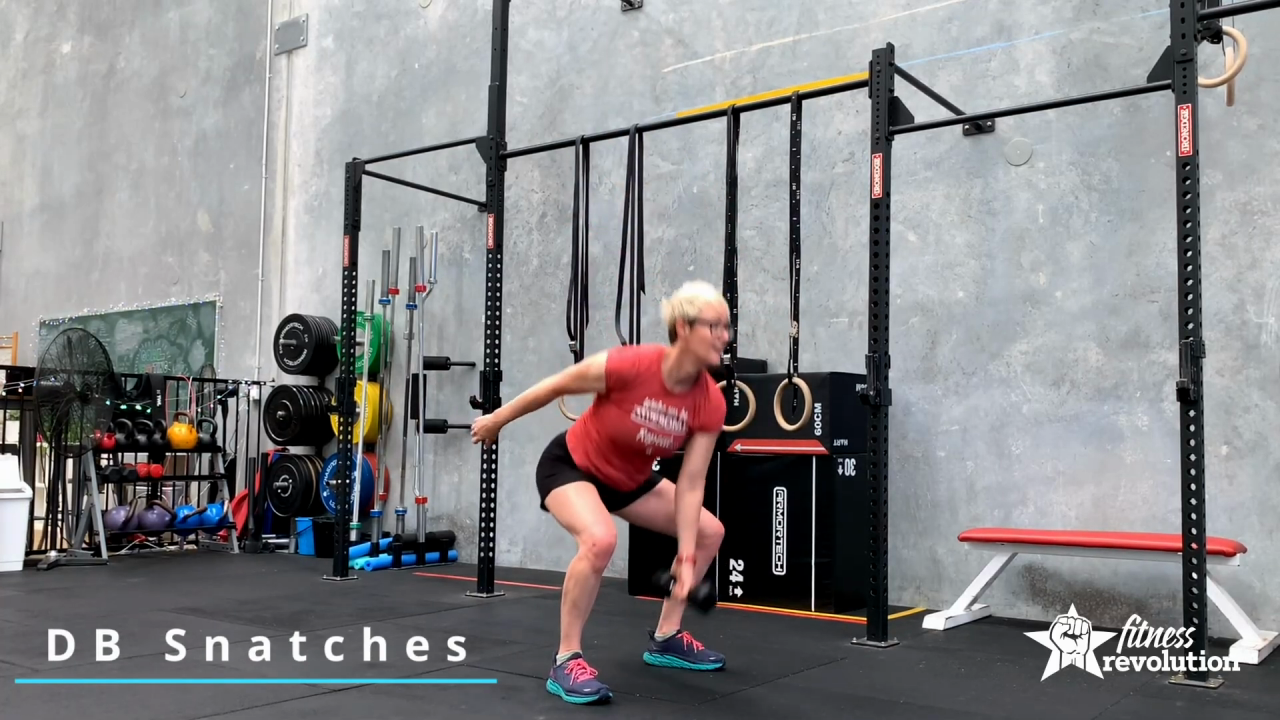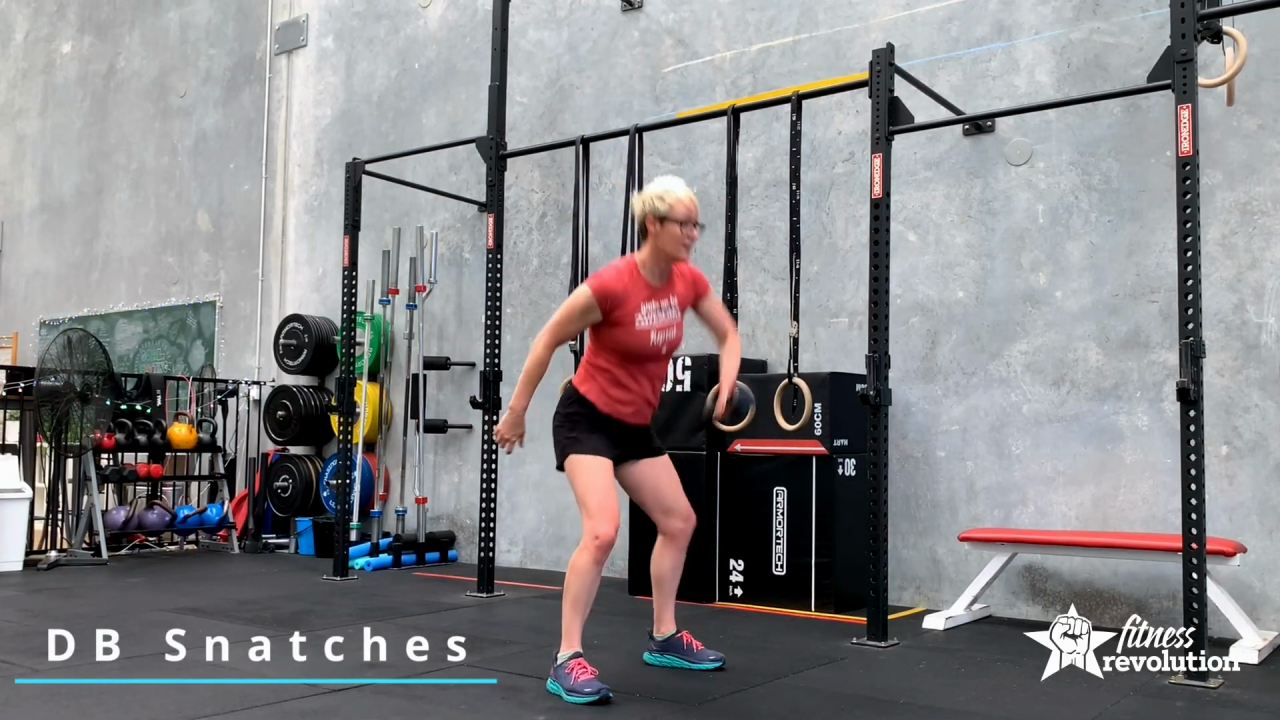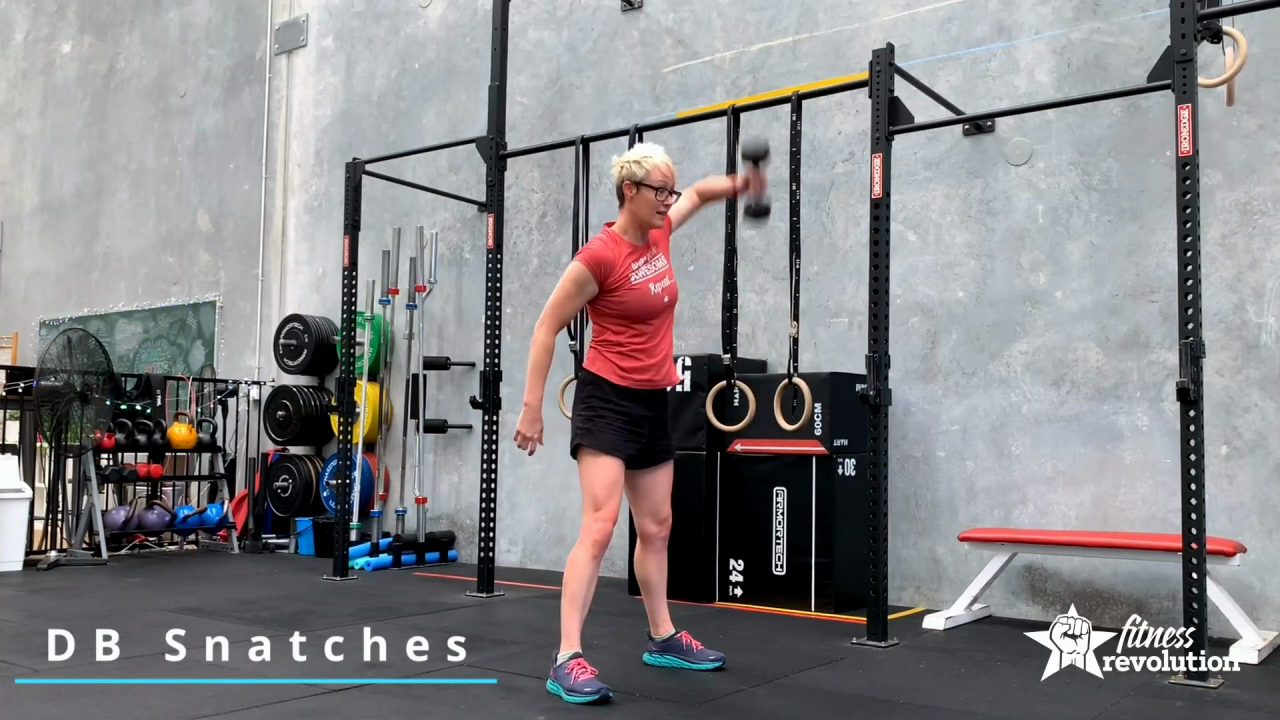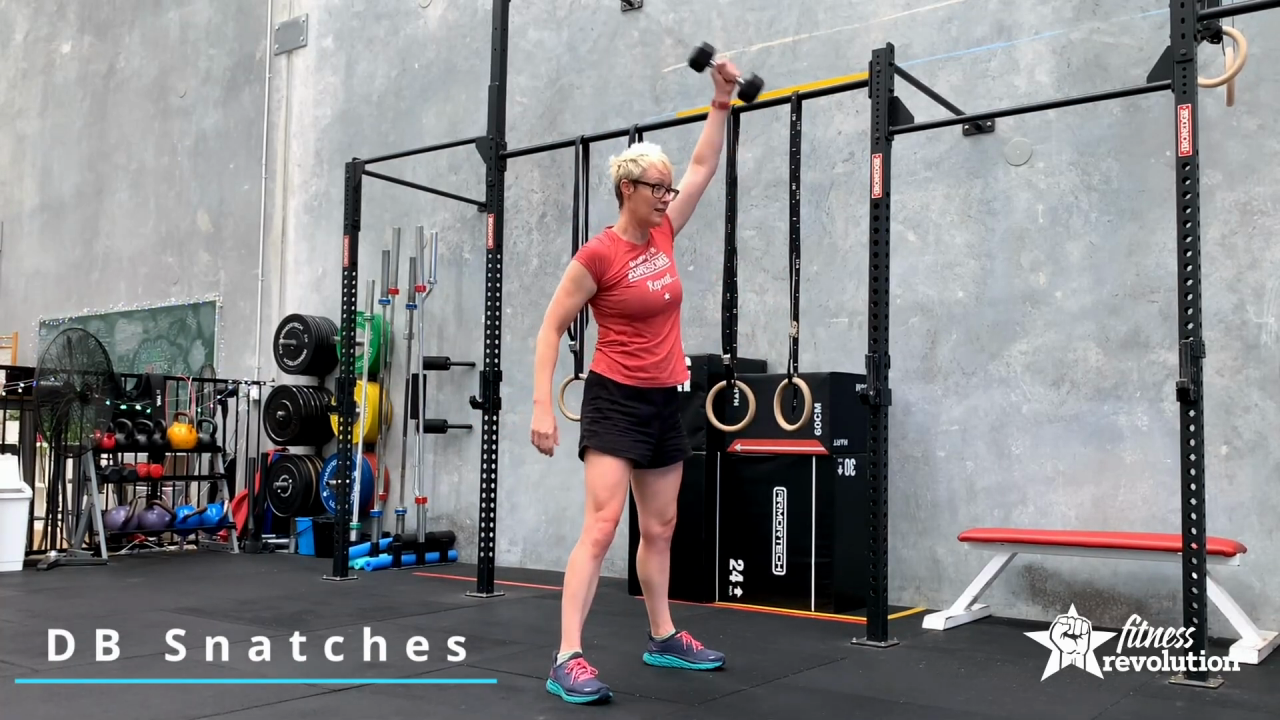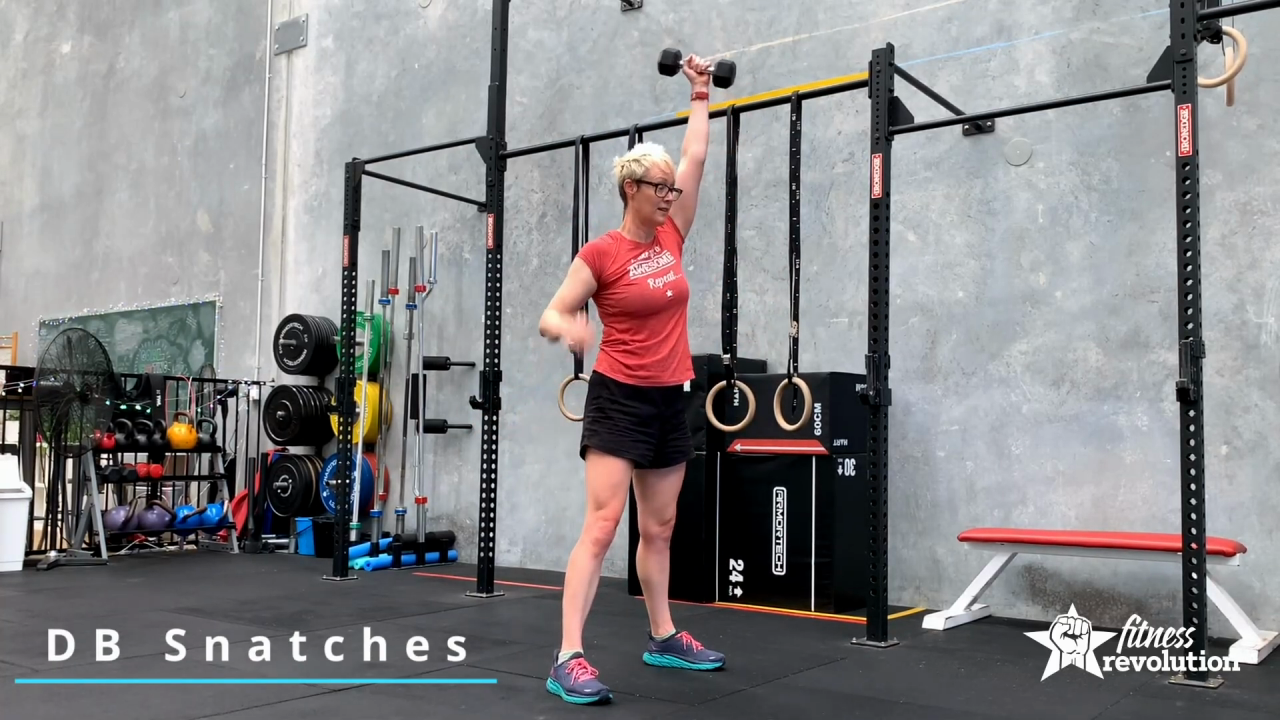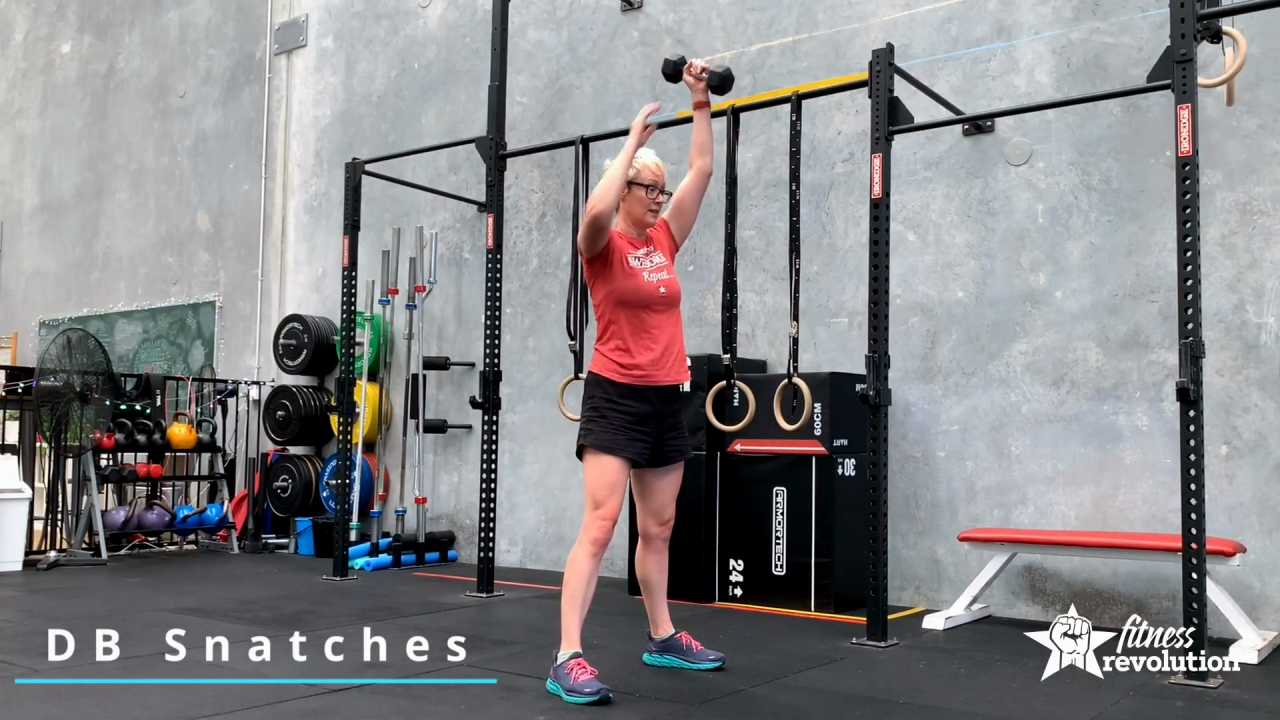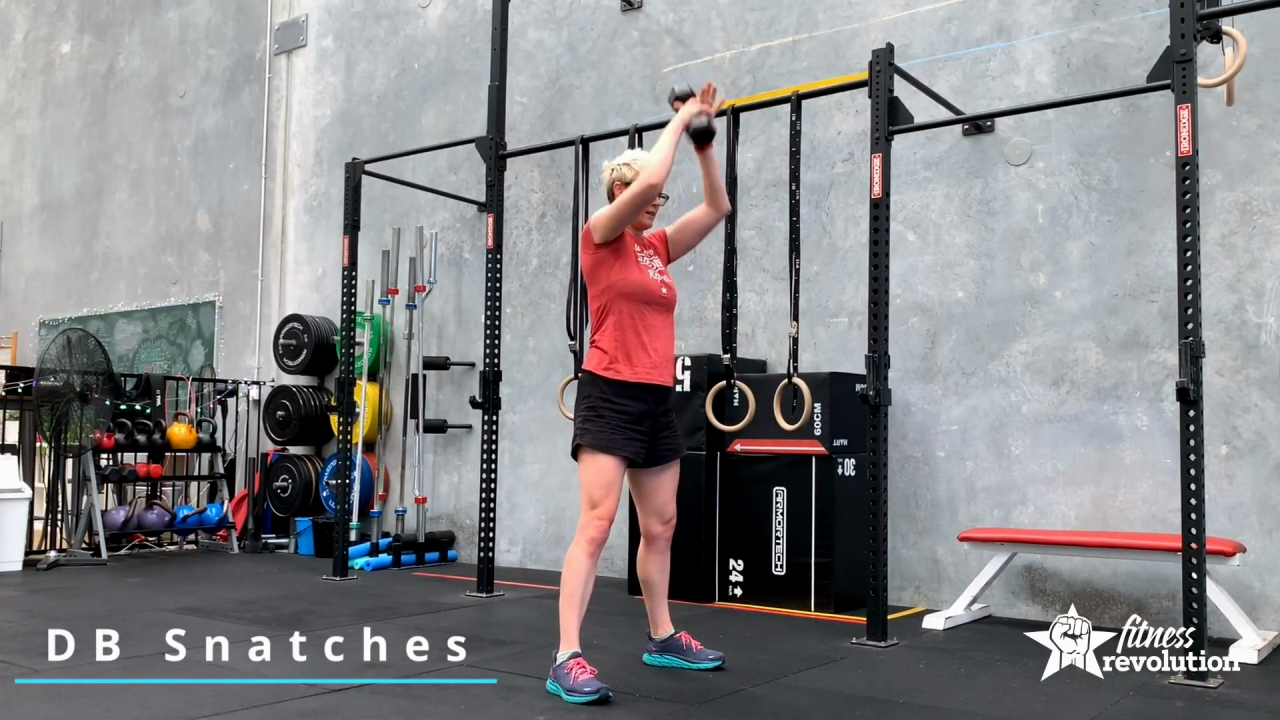
dt=0.2s
person 1, frame 1
left shoulder: (710, 404)
right shoulder: (628, 366)
left elbow: (690, 489)
right elbow: (556, 385)
left wrist: (686, 559)
right wrist: (496, 420)
left hip: (630, 481)
right hip: (569, 468)
left knee: (710, 532)
right knee: (600, 538)
left ankle: (665, 637)
right ankle: (567, 658)
person 1, frame 2
left shoulder: (688, 280)
right shoulder: (611, 284)
left elbow: (728, 332)
right elbow: (548, 341)
left wrist: (728, 375)
right wrist: (515, 413)
left hip: (636, 425)
right hip: (586, 419)
left knee: (680, 521)
right knee: (603, 531)
left ankle: (665, 636)
right ankle: (567, 660)
person 1, frame 3
left shoulder: (660, 231)
right shoulder: (599, 254)
left elbow: (700, 192)
right elbow: (548, 328)
left wrist: (736, 183)
right wrist: (531, 408)
left hip: (654, 403)
right hip: (607, 399)
left knee: (657, 529)
right knee: (600, 528)
left ankle: (663, 637)
right ankle: (567, 660)
person 1, frame 4
left shoulder: (663, 232)
right shoulder: (598, 256)
left elbow: (702, 166)
right elbow: (551, 329)
left wrist: (722, 102)
right wrist: (543, 406)
left hip: (664, 402)
right hip: (615, 401)
left knee: (659, 530)
right knee: (601, 529)
left ankle: (662, 637)
right ankle: (567, 659)
person 1, frame 5
left shoulder: (671, 237)
right shoulder: (601, 253)
left elbow: (696, 158)
right elbow: (551, 316)
left wrist: (701, 93)
right wrist: (566, 327)
left hip: (669, 402)
right hip: (619, 400)
left knee: (659, 531)
right knee: (601, 528)
left ankle: (663, 637)
right ankle: (568, 657)
person 1, frame 6
left shoulder: (664, 241)
right shoulder: (603, 244)
left elbow: (702, 170)
right elbow: (595, 211)
left wrist: (700, 102)
right wrist: (632, 143)
left hip: (665, 402)
right hip: (615, 398)
left knee: (658, 529)
right knee: (599, 528)
left ankle: (662, 637)
right ankle: (567, 658)
person 1, frame 7
left shoulder: (656, 247)
right shoulder: (601, 236)
left elbow: (717, 208)
right elbow: (648, 178)
left wrist: (703, 137)
right wrist: (678, 119)
left hip: (657, 401)
right hip: (610, 396)
left knee: (660, 527)
right knee: (595, 526)
left ankle: (662, 636)
right ankle: (567, 658)
